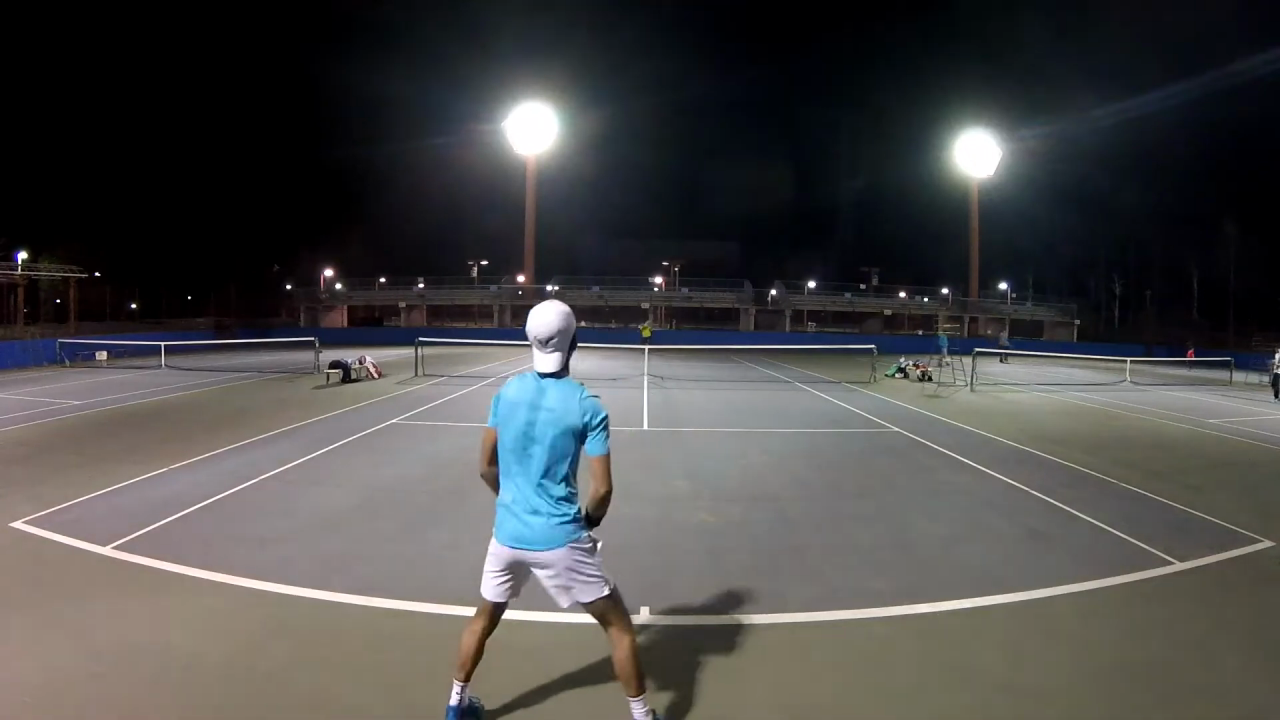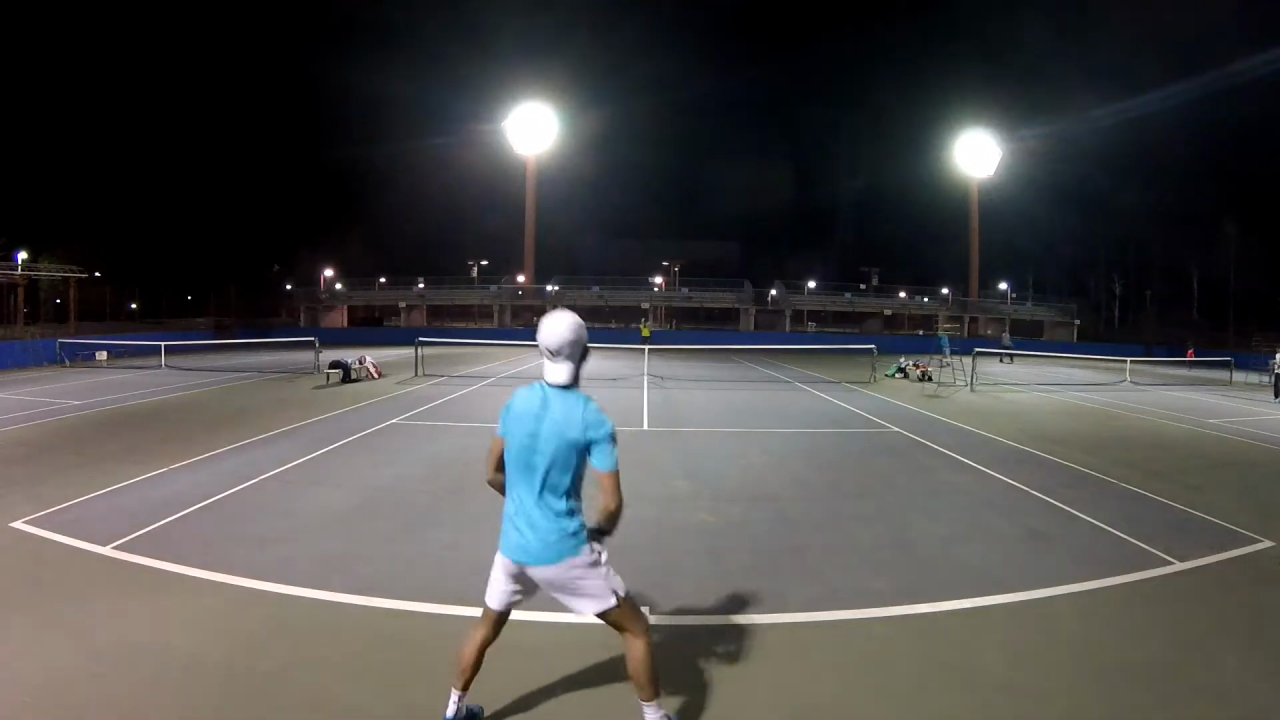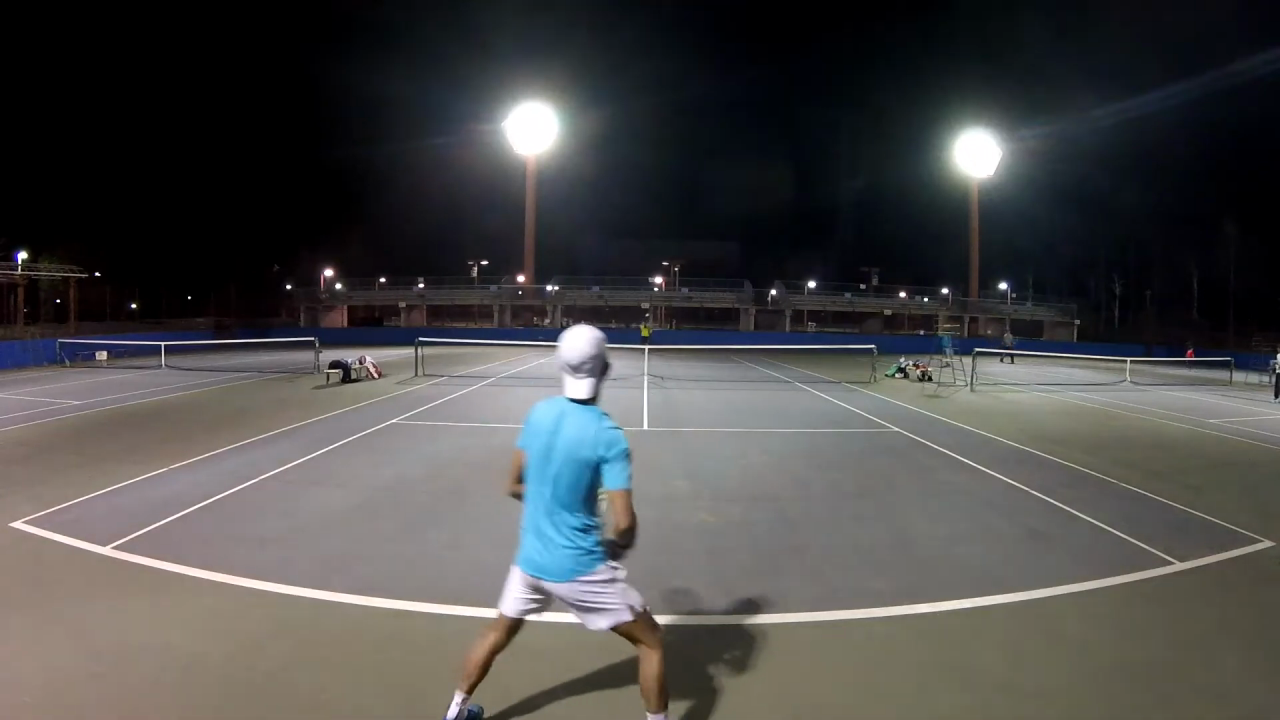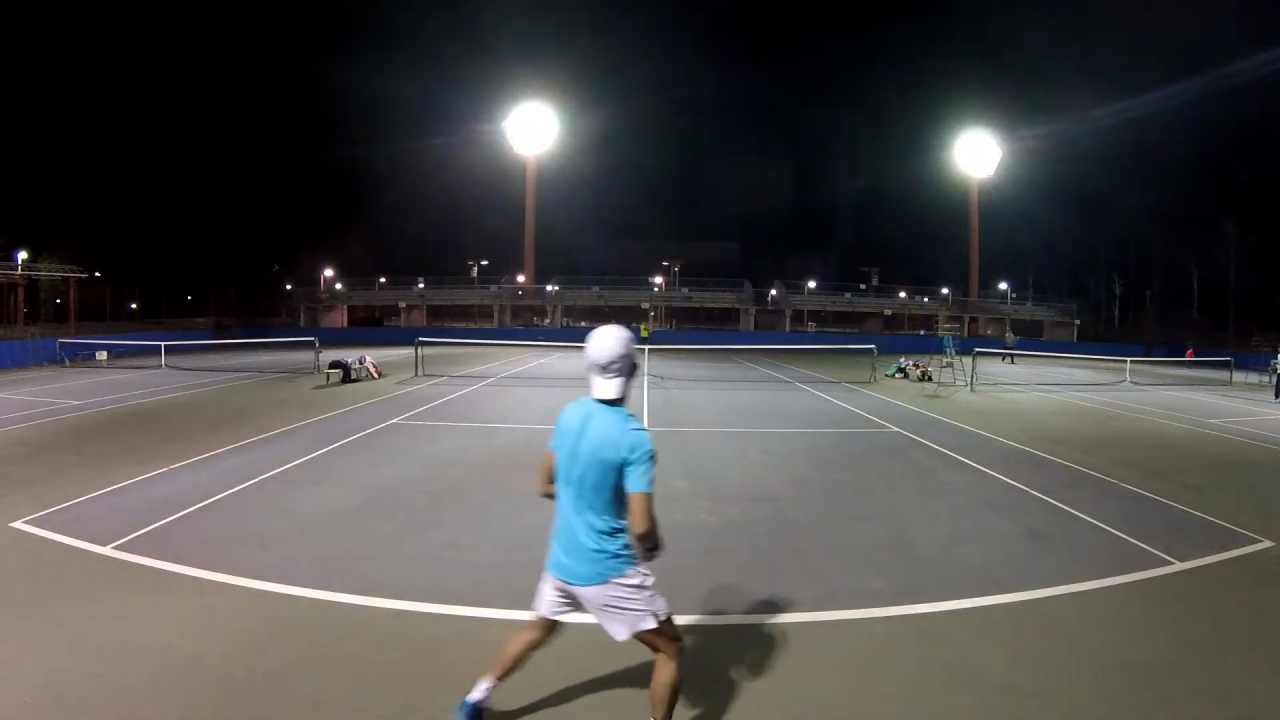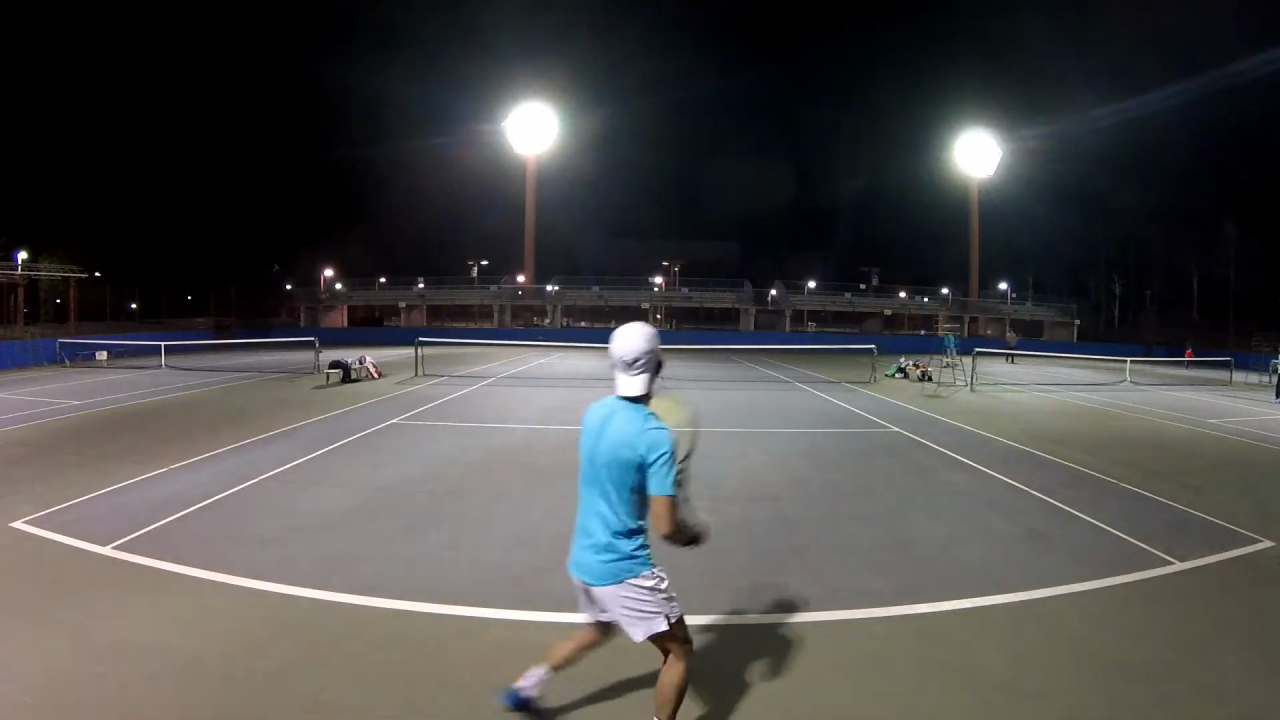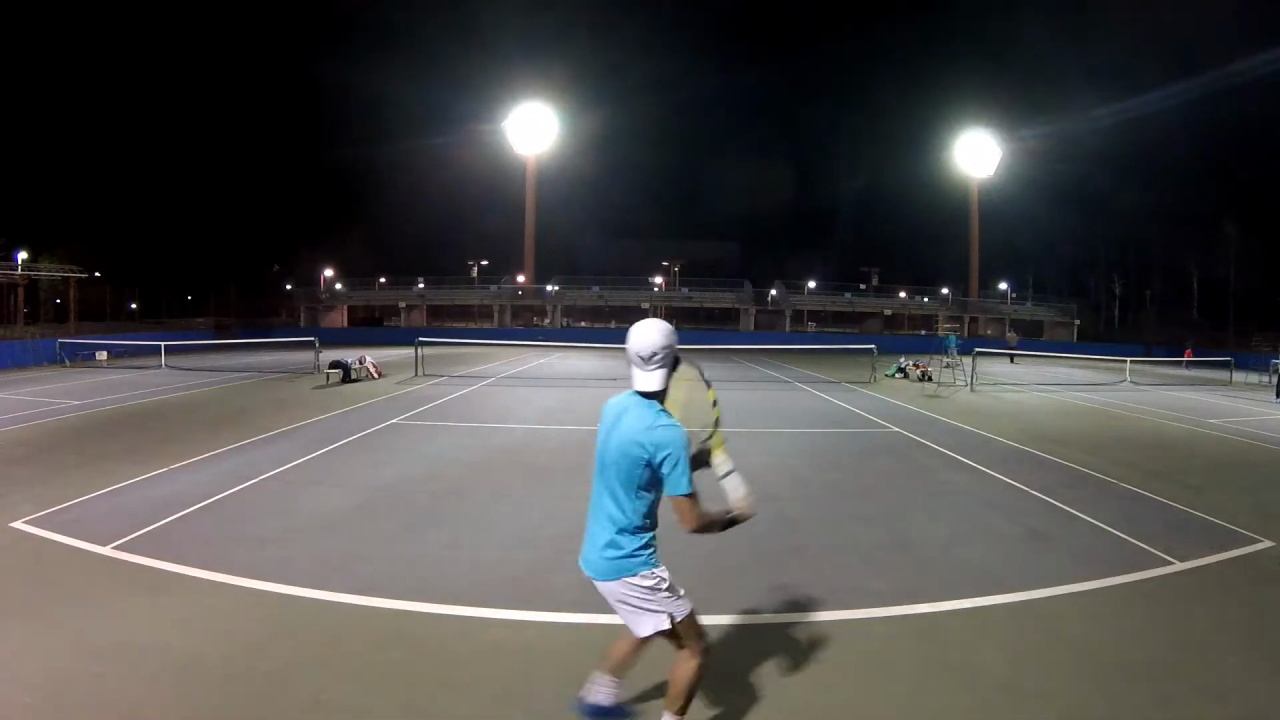
dt=0.1s
person 1, frame 1
left shoulder: (508, 391)
right shoulder: (587, 405)
left elbow: (487, 468)
right elbow: (602, 489)
right wrist: (587, 523)
left hip: (509, 532)
right hip: (562, 539)
left knee: (483, 619)
right knee: (619, 627)
person 1, frame 2
left shoulder: (517, 402)
right shoulder: (593, 420)
left elbow: (494, 475)
right elbow: (611, 504)
right wrist: (597, 532)
left hip: (515, 545)
right hip: (565, 552)
left knee: (487, 626)
right knee: (637, 631)
person 1, frame 3
left shoulder: (539, 415)
right shoulder: (607, 436)
left elbow: (515, 486)
right elbow: (624, 521)
right wrist: (619, 547)
left hip: (532, 559)
right hip: (581, 567)
left knee: (499, 632)
right knee: (651, 643)
person 1, frame 4
left shoulder: (568, 416)
right shoulder: (634, 438)
left elbow: (547, 488)
right elbow: (642, 527)
right wrist: (652, 547)
left hip: (562, 562)
right hip: (609, 571)
left knee: (537, 631)
right knee: (669, 651)
person 1, frame 5
left shoulder: (595, 413)
right shoulder: (655, 436)
right elbow: (667, 529)
right wrist: (693, 535)
left hip: (584, 560)
right hip: (626, 570)
left knee: (598, 631)
right knee: (680, 652)
left ankle: (525, 686)
person 1, frame 6
left shoulder: (615, 407)
right shoulder: (665, 433)
right elbow: (692, 523)
left wrist: (690, 463)
right wrist: (736, 518)
left hip: (597, 558)
right hip: (629, 569)
left knee: (645, 629)
right knee: (694, 648)
